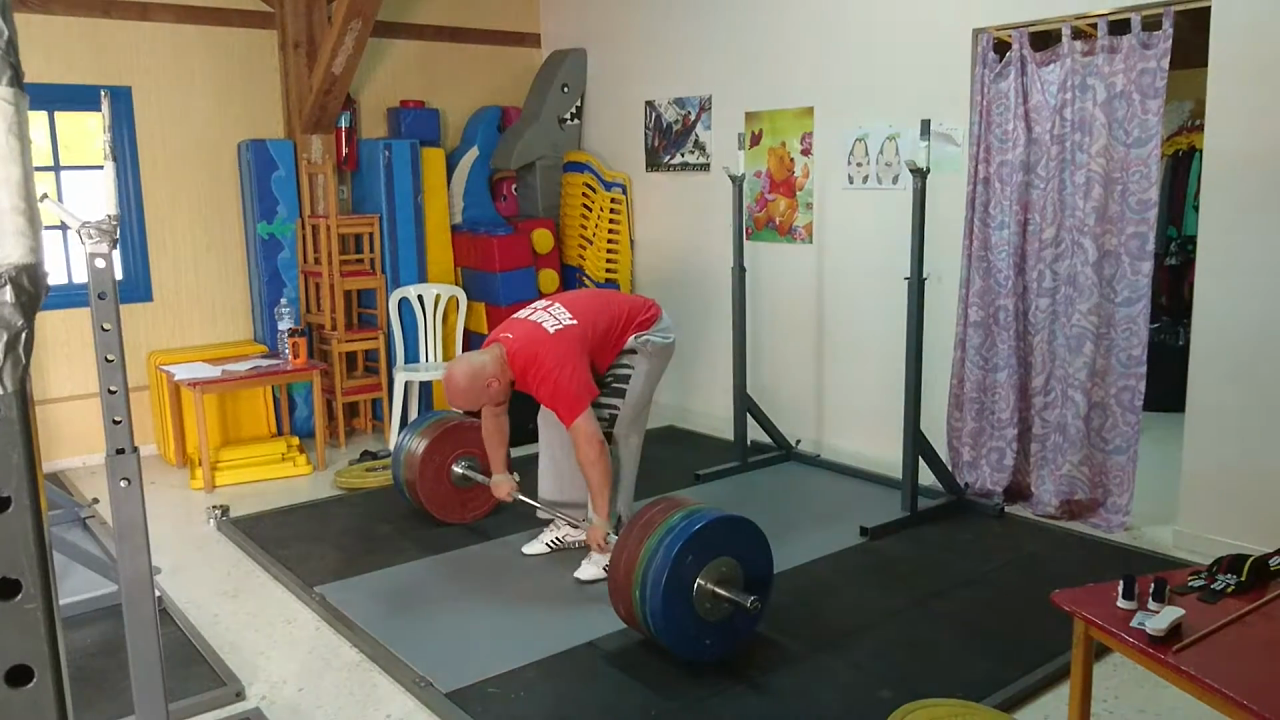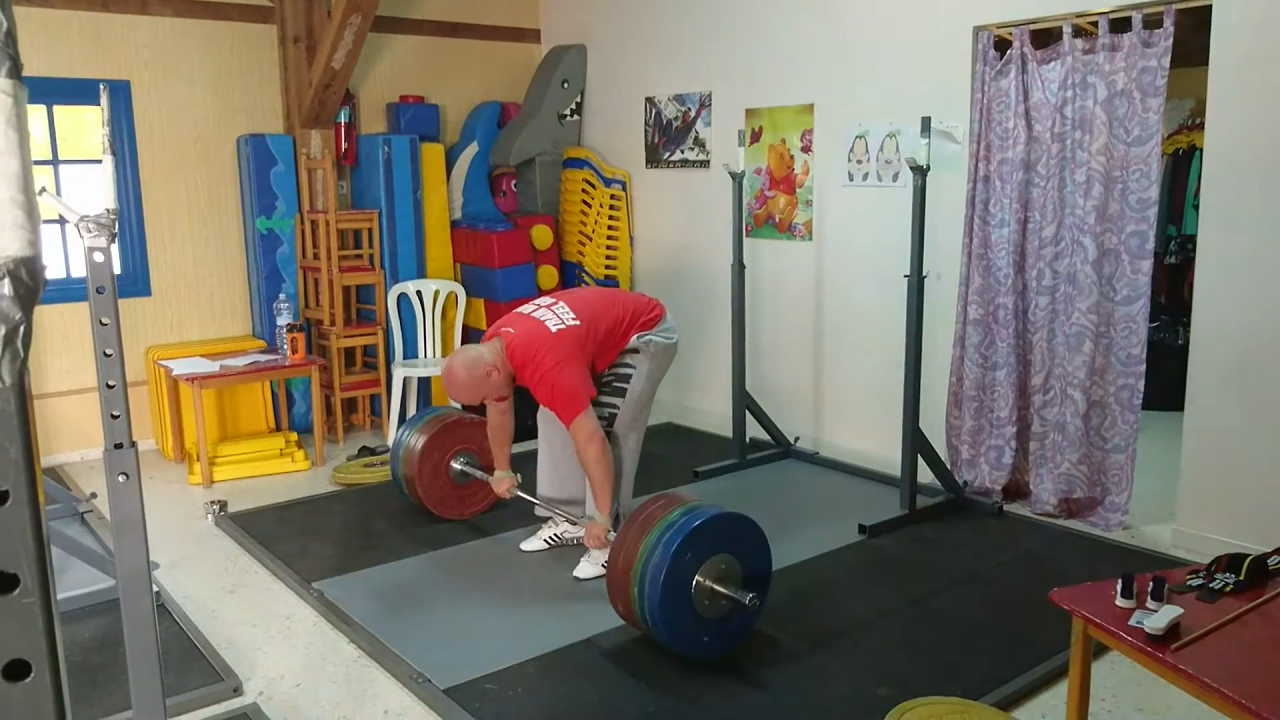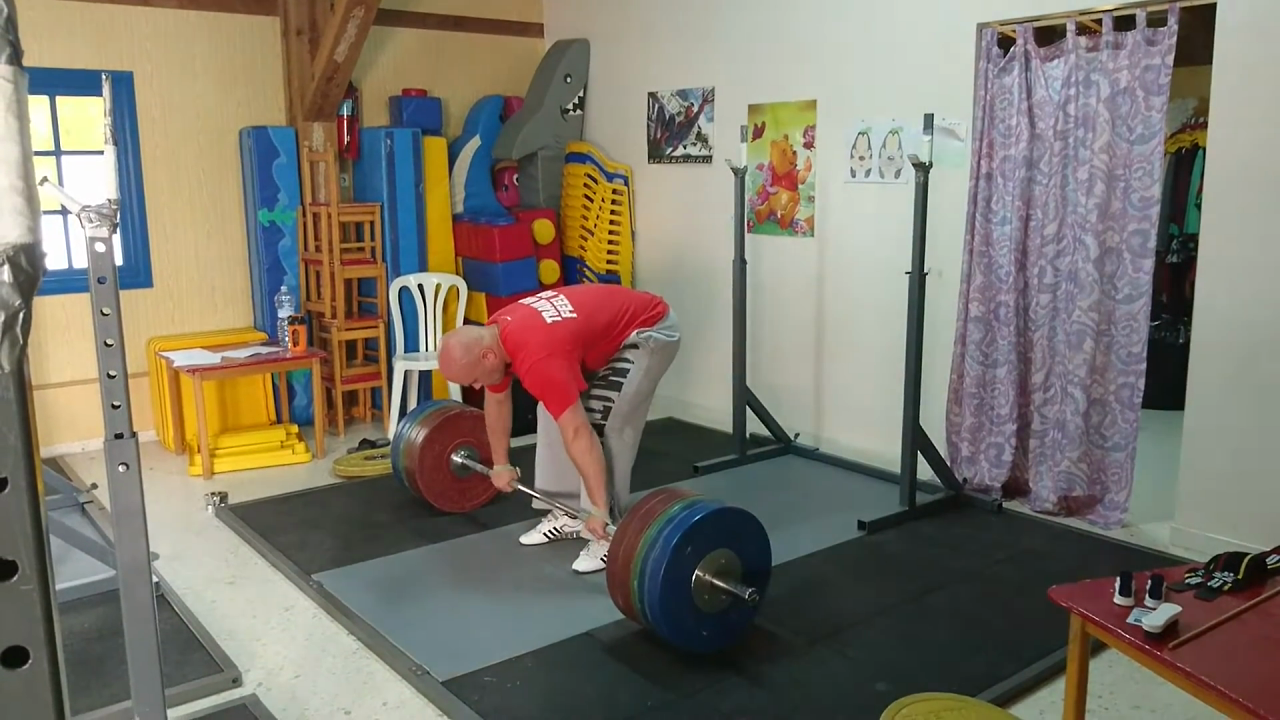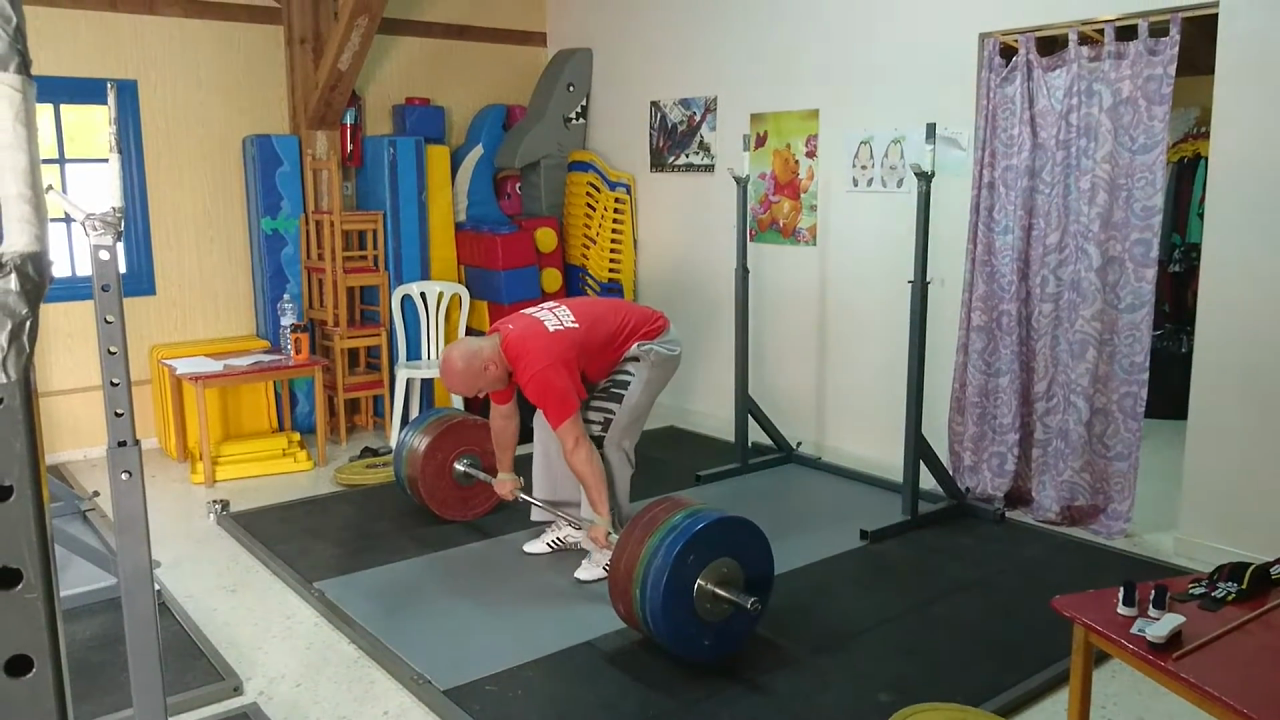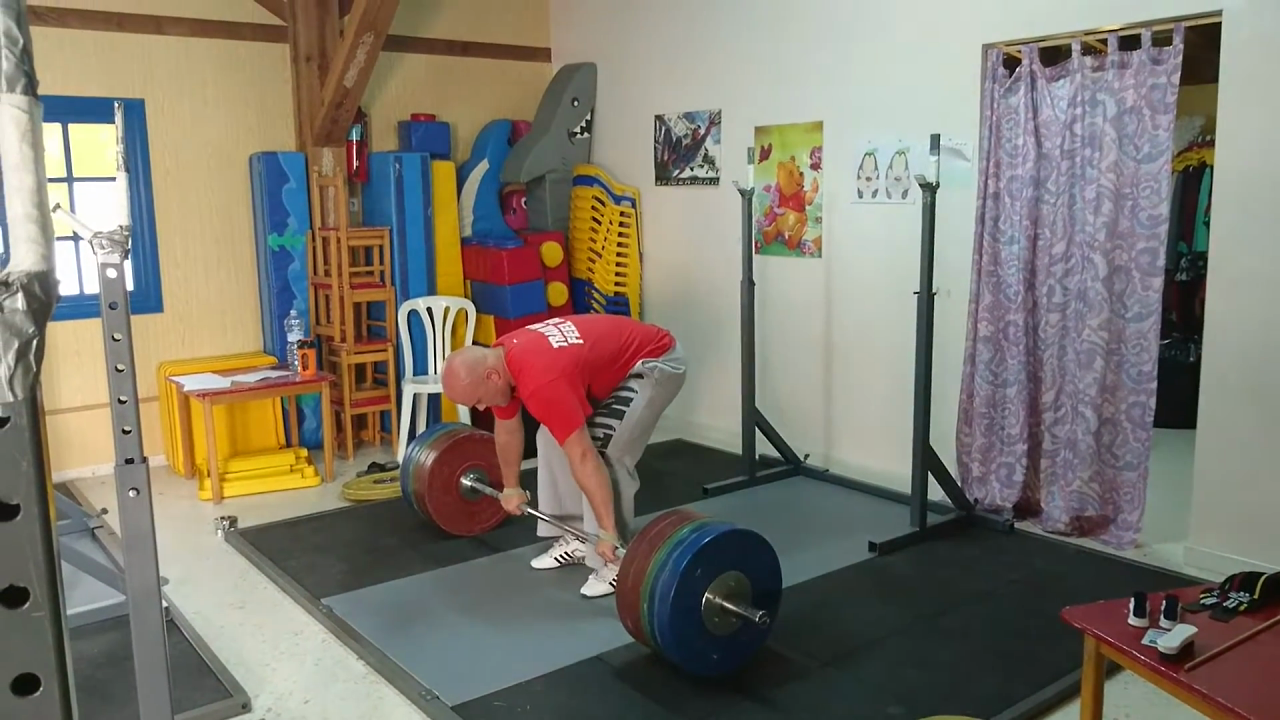
dt=1s
person 1, frame 1
left shoulder: (548, 368)
right shoulder: (491, 355)
left elbow: (591, 443)
right elbow: (493, 416)
left wrist: (600, 519)
right wrist: (500, 474)
left hip: (643, 334)
right hip: (601, 330)
left knee: (606, 430)
right knee: (554, 421)
left ankle: (610, 541)
right ankle: (571, 522)
person 1, frame 2
left shoulder: (548, 367)
right shoulder: (491, 347)
left elbow: (592, 440)
right elbow: (499, 410)
left wrist: (601, 517)
right wrist: (502, 470)
left hip: (647, 334)
right hip: (604, 326)
left knee: (607, 429)
right knee: (555, 418)
left ankle: (610, 539)
right ankle: (569, 520)
person 1, frame 3
left shoulder: (538, 359)
right shoulder: (492, 335)
left elbow: (579, 434)
right elbow: (497, 401)
left wrist: (599, 510)
right wrist: (501, 464)
left hip: (649, 331)
right hip: (607, 325)
left knee: (601, 424)
right knee: (555, 412)
left ankle: (608, 533)
right ankle: (568, 514)
person 1, frame 4
left shoulder: (538, 368)
right shoulder: (493, 346)
left elbow: (576, 444)
right elbow: (504, 415)
left wrist: (601, 517)
right wrist: (505, 473)
left hip: (650, 345)
right hip: (608, 341)
left knee: (599, 435)
right knee: (551, 424)
left ankle: (609, 544)
right ankle: (570, 524)
person 1, frame 5
left shoulder: (542, 383)
right shoulder: (498, 360)
left elbow: (584, 458)
right elbow: (508, 430)
left wrist: (608, 533)
right wrist: (511, 488)
left hip: (656, 362)
right hip: (614, 358)
left knee: (604, 451)
right knee: (554, 438)
left ankle: (616, 560)
right ankle: (578, 539)
